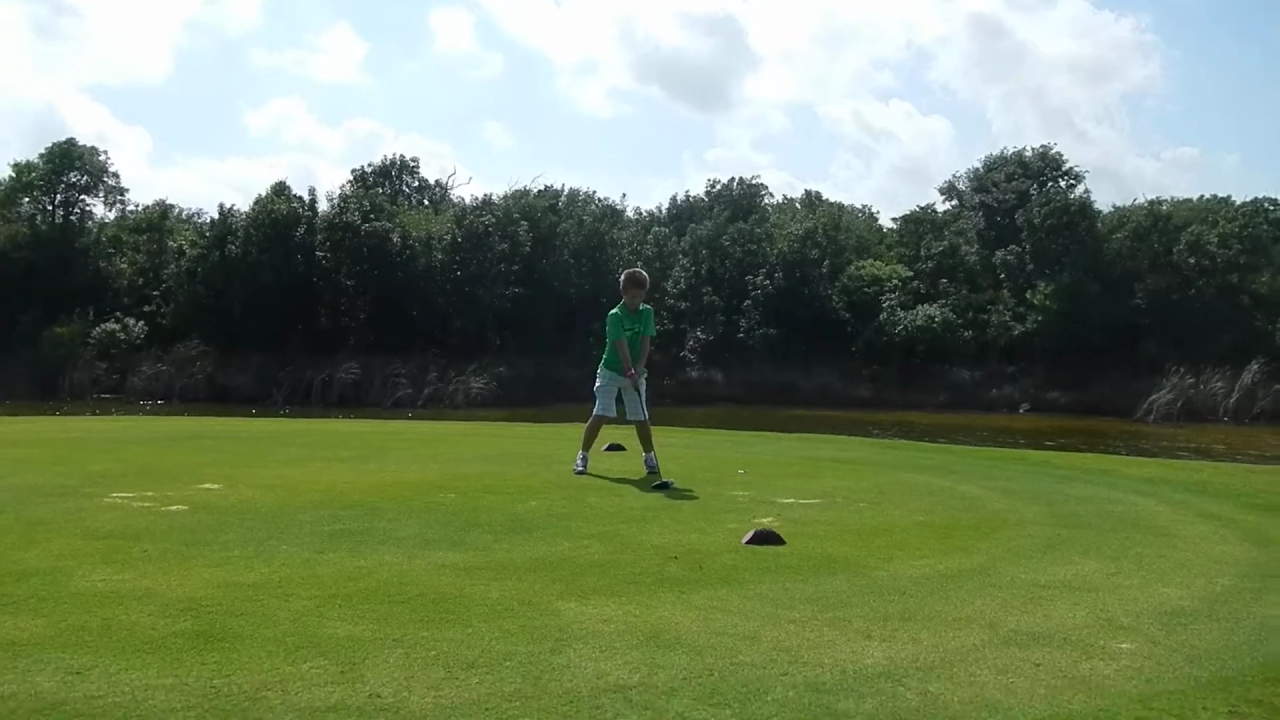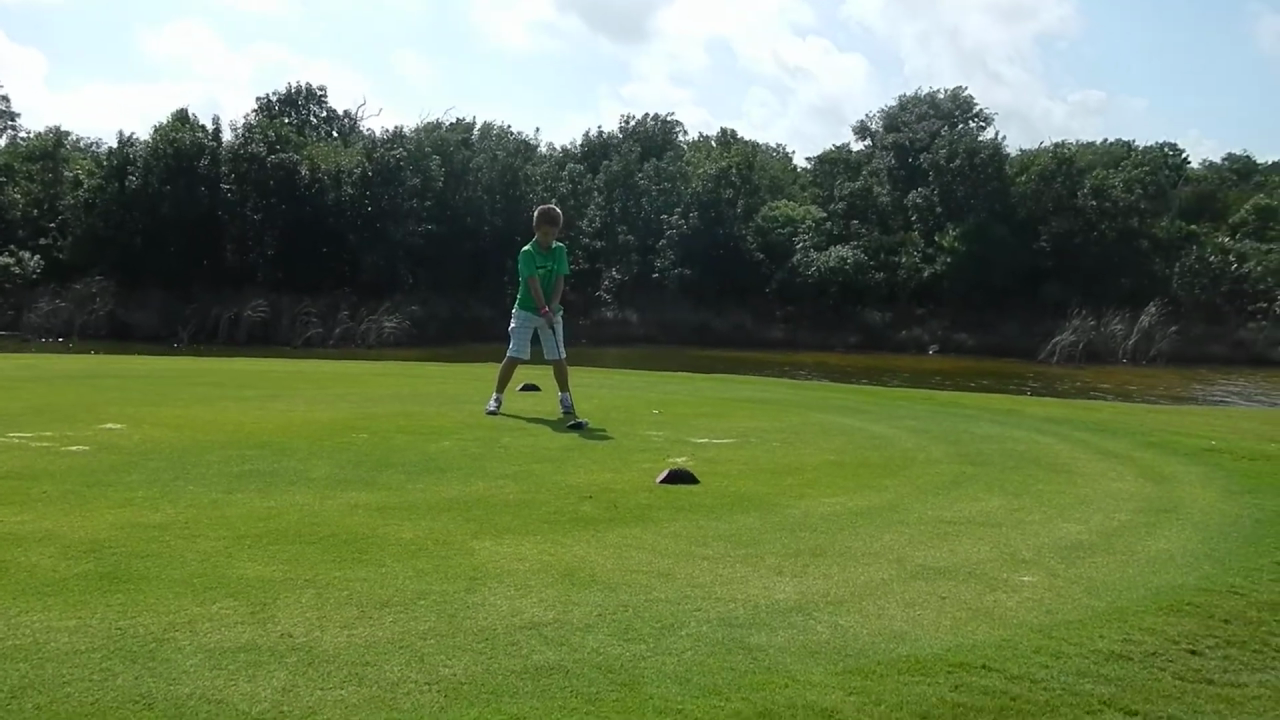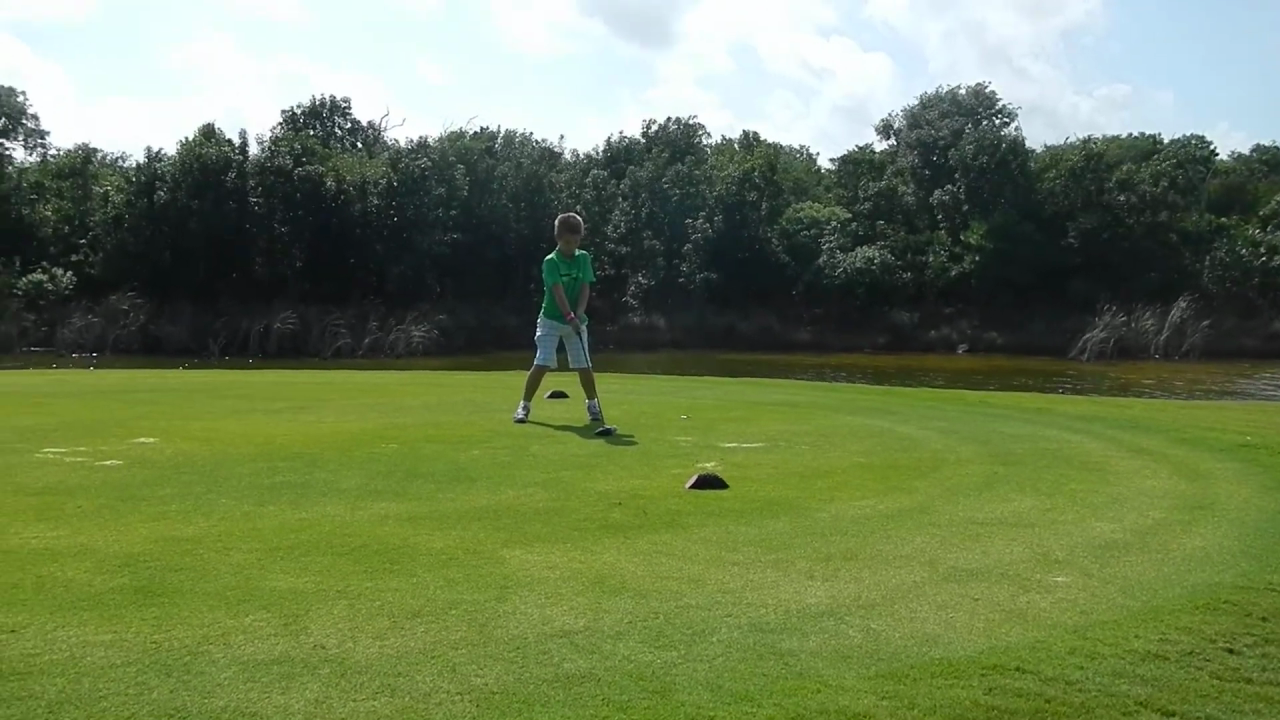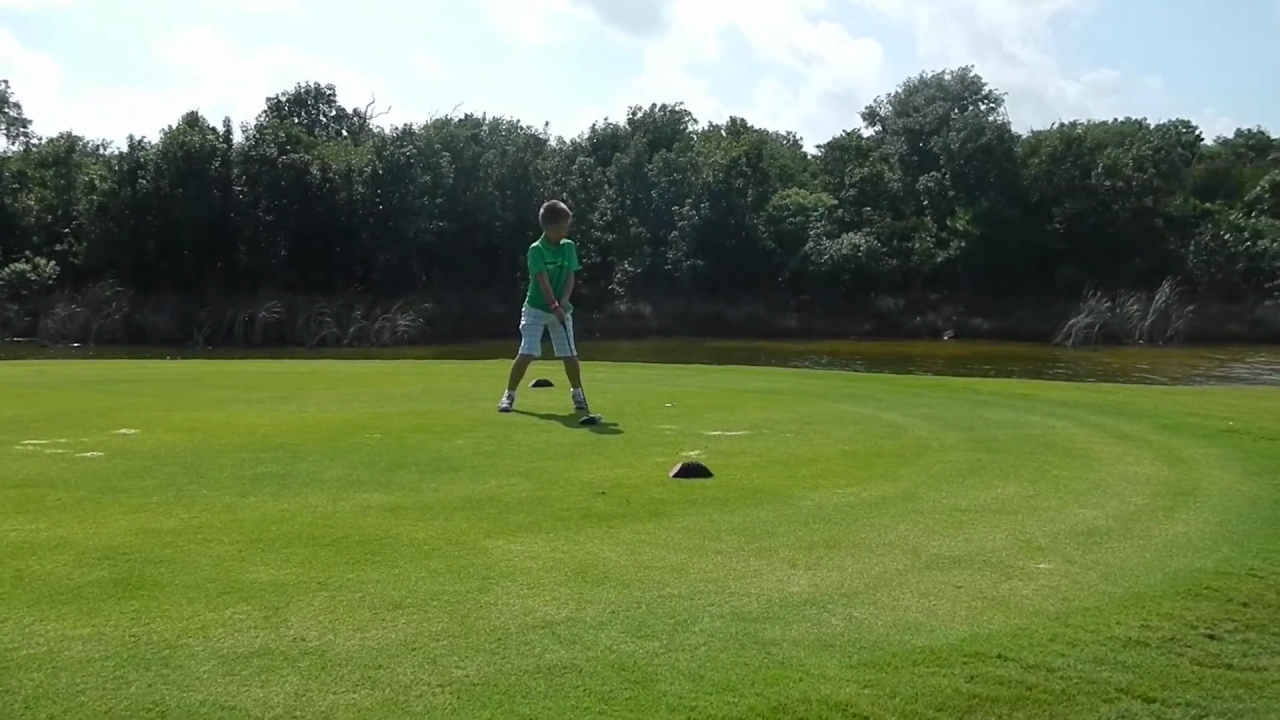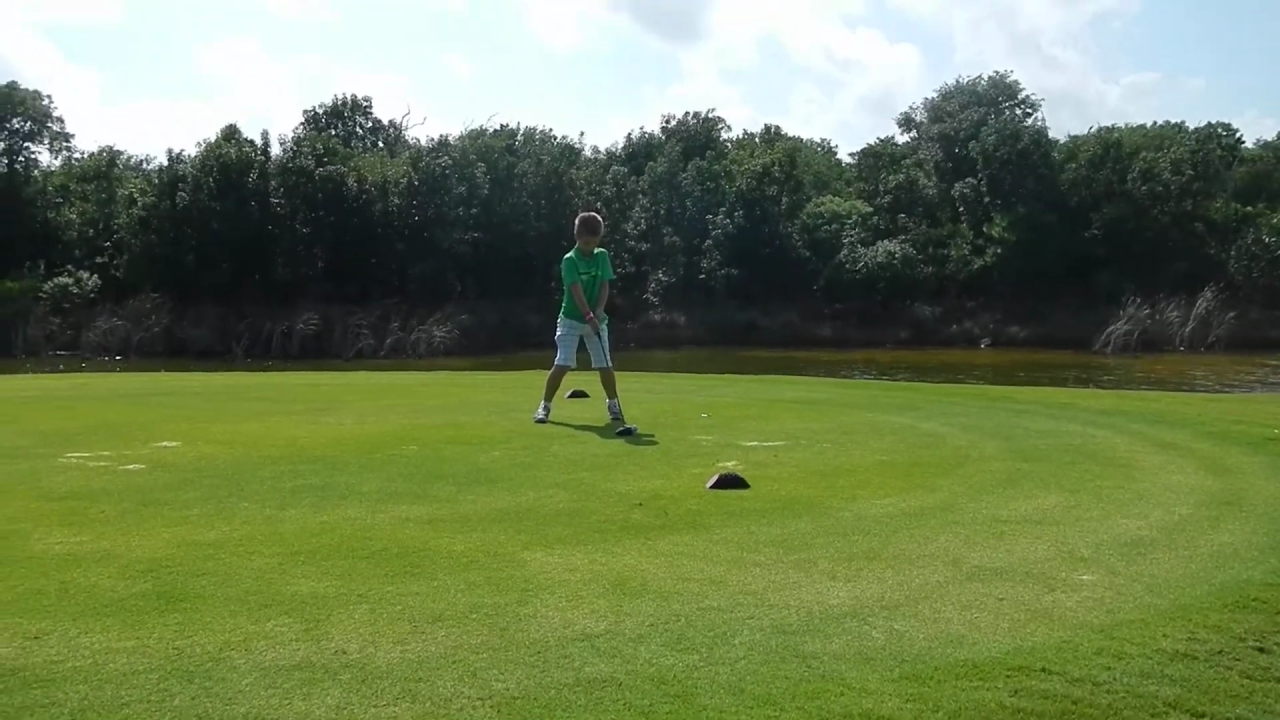
dt=1s
person 1, frame 1
left shoulder: (647, 312)
right shoulder: (614, 316)
left elbow: (645, 344)
right elbow: (621, 346)
left wrist: (638, 370)
right wrist: (629, 372)
left hip: (635, 373)
right hip: (611, 371)
left knee: (641, 418)
right knee: (600, 415)
left ankle: (649, 457)
right ankle: (582, 456)
person 1, frame 2
left shoulder: (560, 250)
right shoulder: (527, 253)
left elbow: (560, 281)
right elbow: (534, 284)
left wrist: (552, 307)
right wrist: (543, 310)
left hip: (551, 311)
right hip: (526, 311)
left knee: (558, 357)
right knee: (514, 356)
left ankle: (565, 397)
right ankle: (496, 397)
person 1, frame 3
left shoulder: (583, 258)
right shoulder: (550, 262)
left elbow: (585, 288)
right elbow: (558, 292)
left wrist: (579, 313)
right wrist: (569, 317)
left hip: (576, 319)
right hip: (551, 319)
left knee: (584, 365)
right knee: (541, 364)
left ankle: (592, 404)
right ankle: (524, 405)
person 1, frame 4
left shoulder: (568, 247)
right shoulder: (536, 249)
left elbow: (570, 276)
right elbow: (543, 281)
left wrist: (564, 300)
right wrist: (554, 305)
left hip: (561, 308)
right hip: (536, 308)
left knee: (569, 354)
right knee: (526, 353)
left ankle: (577, 393)
right ankle: (509, 394)
person 1, frame 5
left shoulder: (602, 256)
right shoulder: (569, 260)
left elbow: (604, 286)
right elbow: (577, 292)
left wrist: (599, 310)
right wrist: (588, 316)
left hip: (596, 318)
right hip: (571, 319)
left knee: (605, 365)
right knee: (562, 364)
left ankle: (613, 404)
right ankle: (545, 406)
